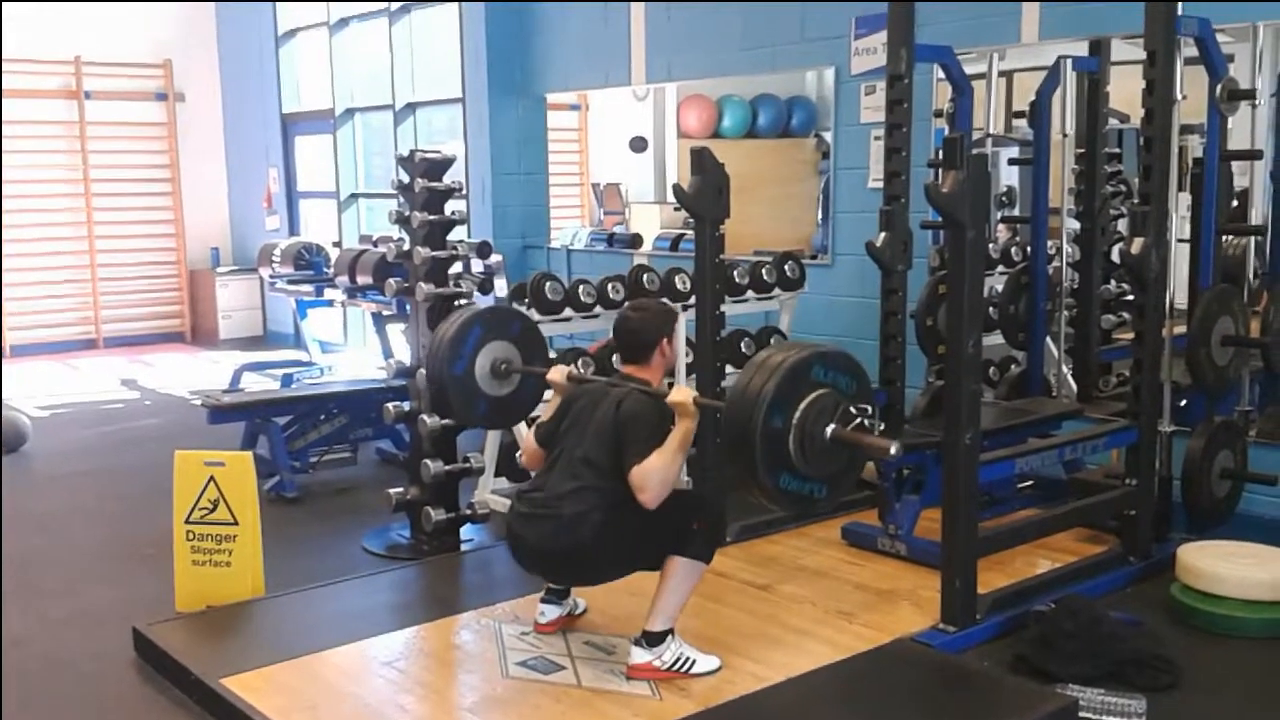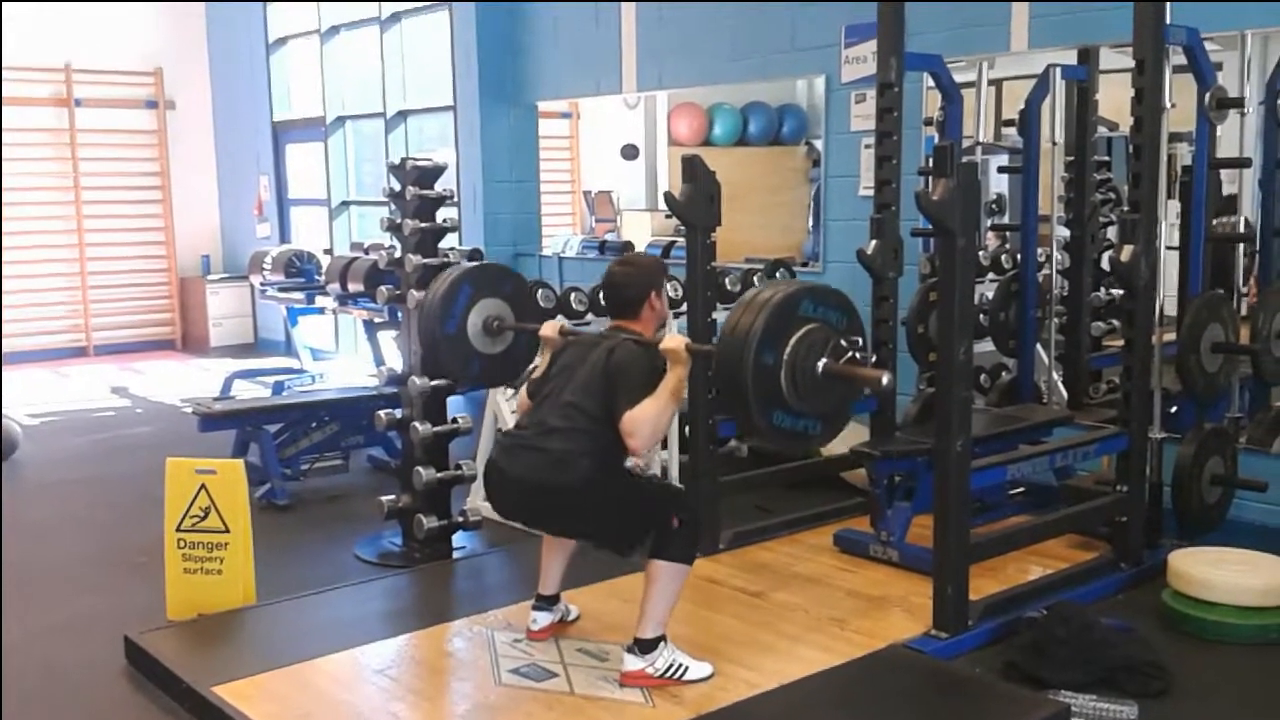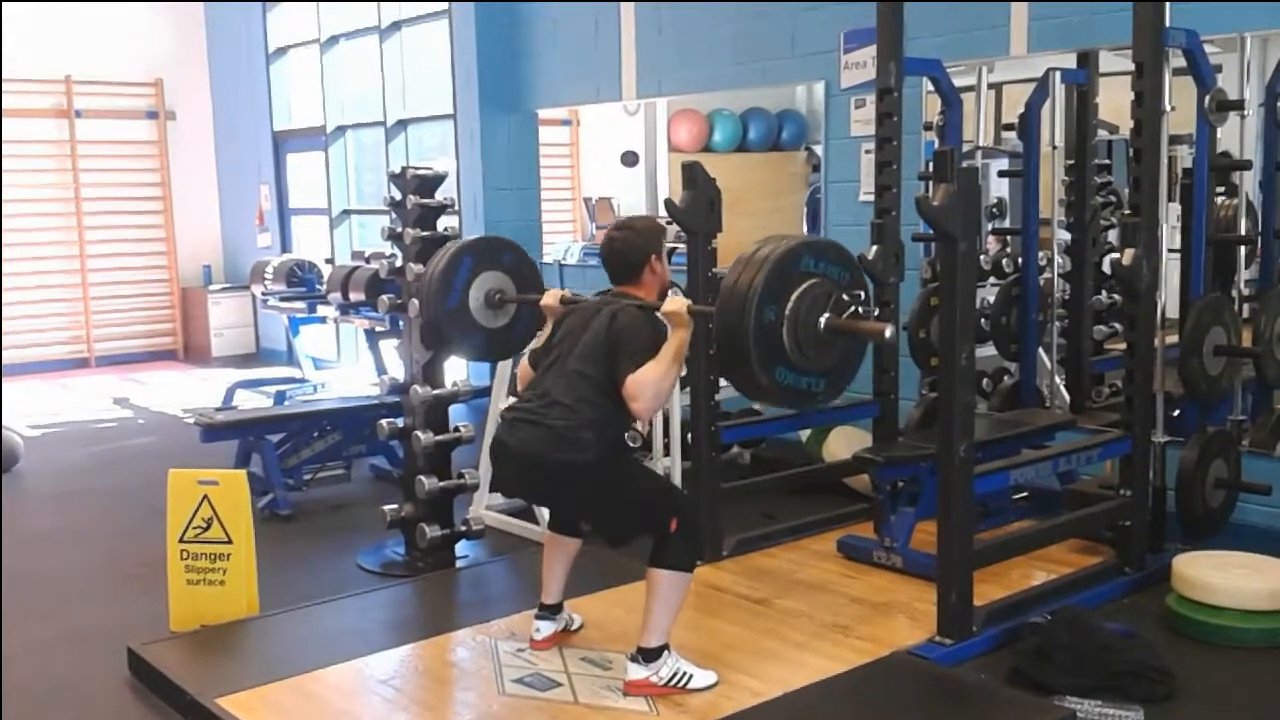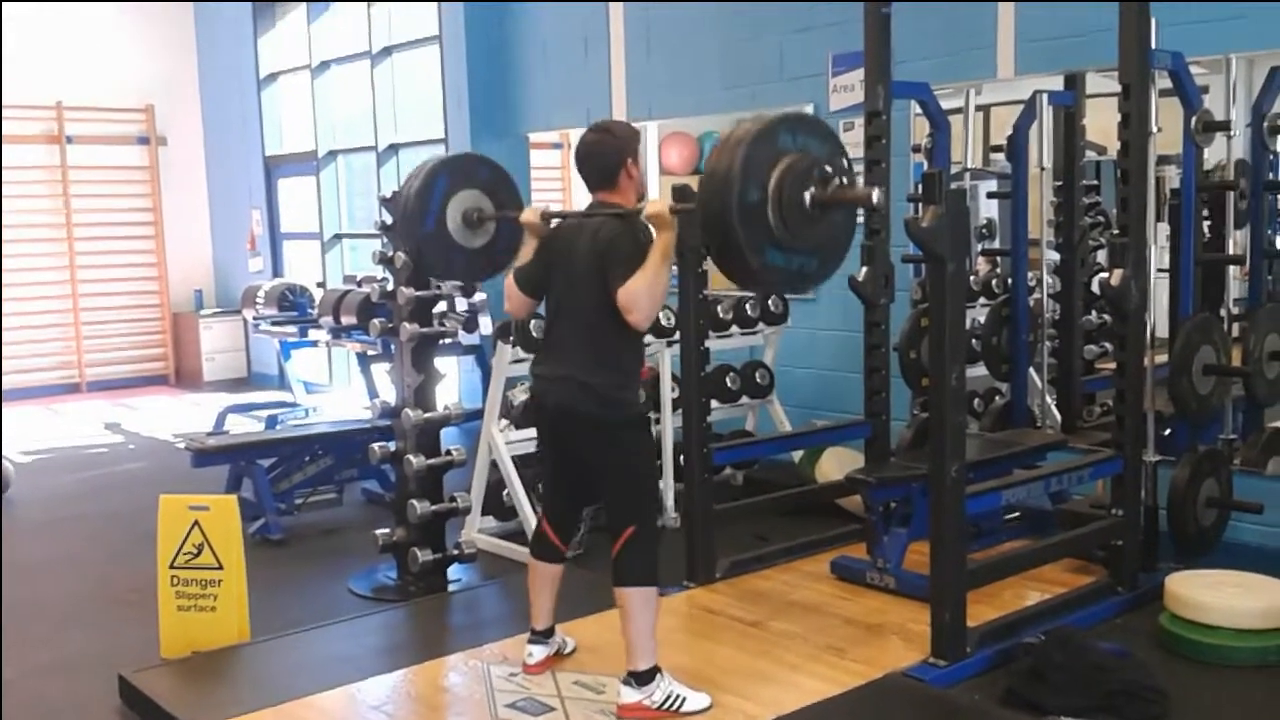
dt=0.5s
person 1, frame 1
left shoulder: (585, 393)
right shoulder: (644, 407)
left elbow: (530, 457)
right elbow: (648, 493)
right wrist: (686, 423)
left hip: (522, 535)
right hip: (570, 546)
right knee: (700, 518)
left ankle: (554, 604)
right ankle: (653, 647)
person 1, frame 2
left shoulder: (578, 345)
right shoulder: (638, 356)
right elbow: (638, 440)
right wrist: (677, 371)
left hip: (502, 476)
right hip: (548, 483)
right knee: (678, 517)
left ankle: (545, 609)
right ankle: (647, 654)
person 1, frame 3
left shoulder: (579, 312)
right shoulder: (639, 322)
left elbow: (525, 380)
right elbow: (642, 402)
right wrist: (680, 334)
left hip: (508, 449)
right hip: (559, 455)
left knee: (573, 497)
right knee: (678, 522)
left ankle: (549, 618)
right ankle: (650, 663)
person 1, frame 4
left shoulder: (561, 231)
right shoulder: (624, 230)
left elbow: (514, 304)
right elbow: (639, 309)
left wrist: (531, 237)
right wrist: (665, 236)
left hip: (552, 395)
right hip: (605, 406)
left knee: (557, 517)
right knee: (635, 533)
left ankle: (540, 643)
